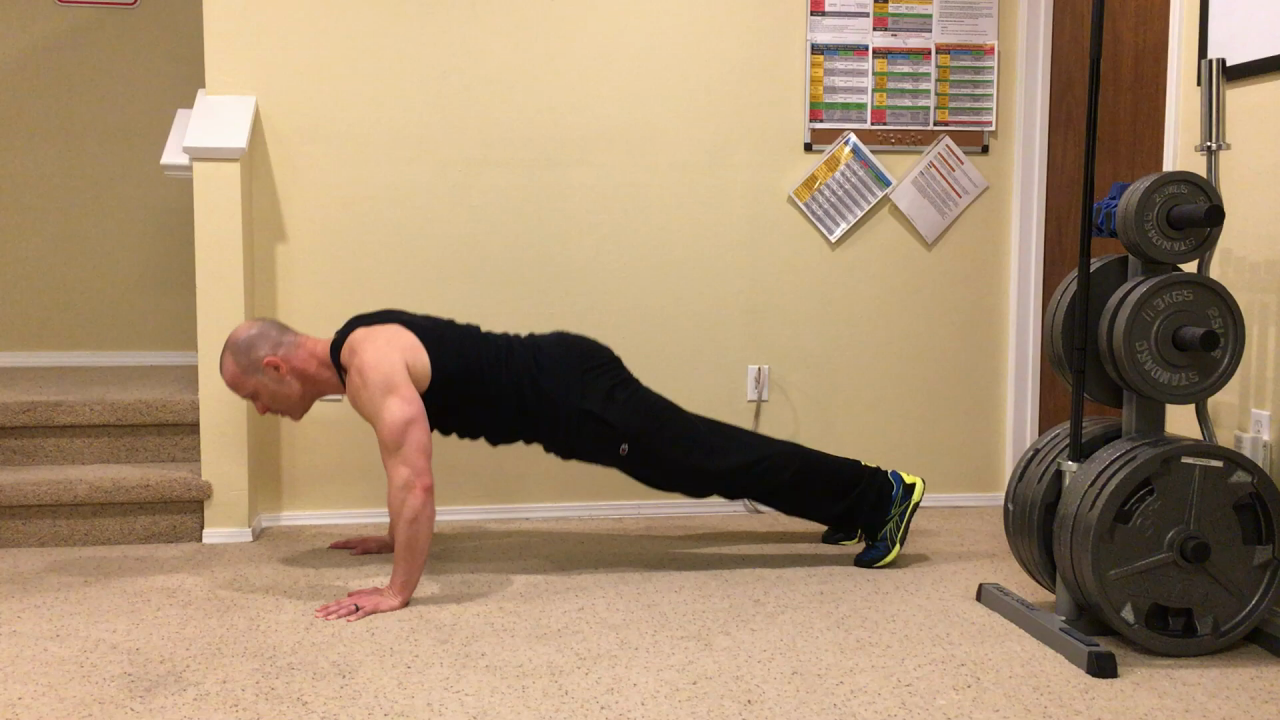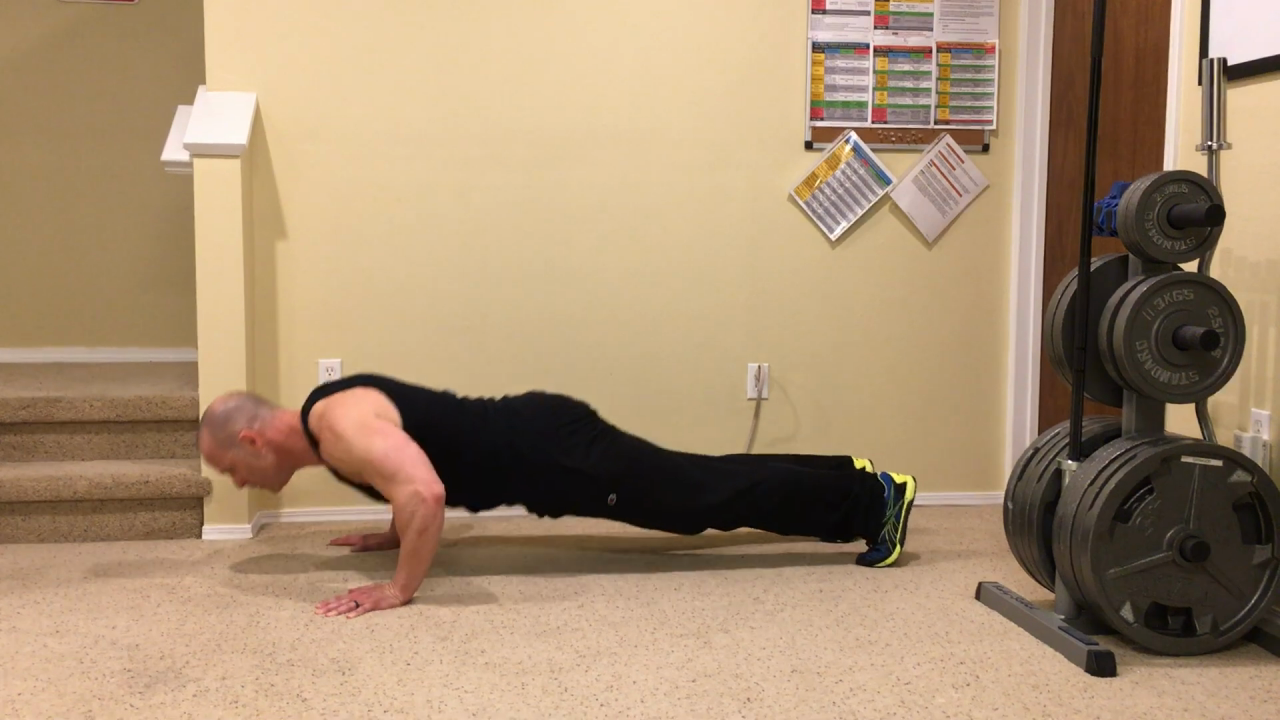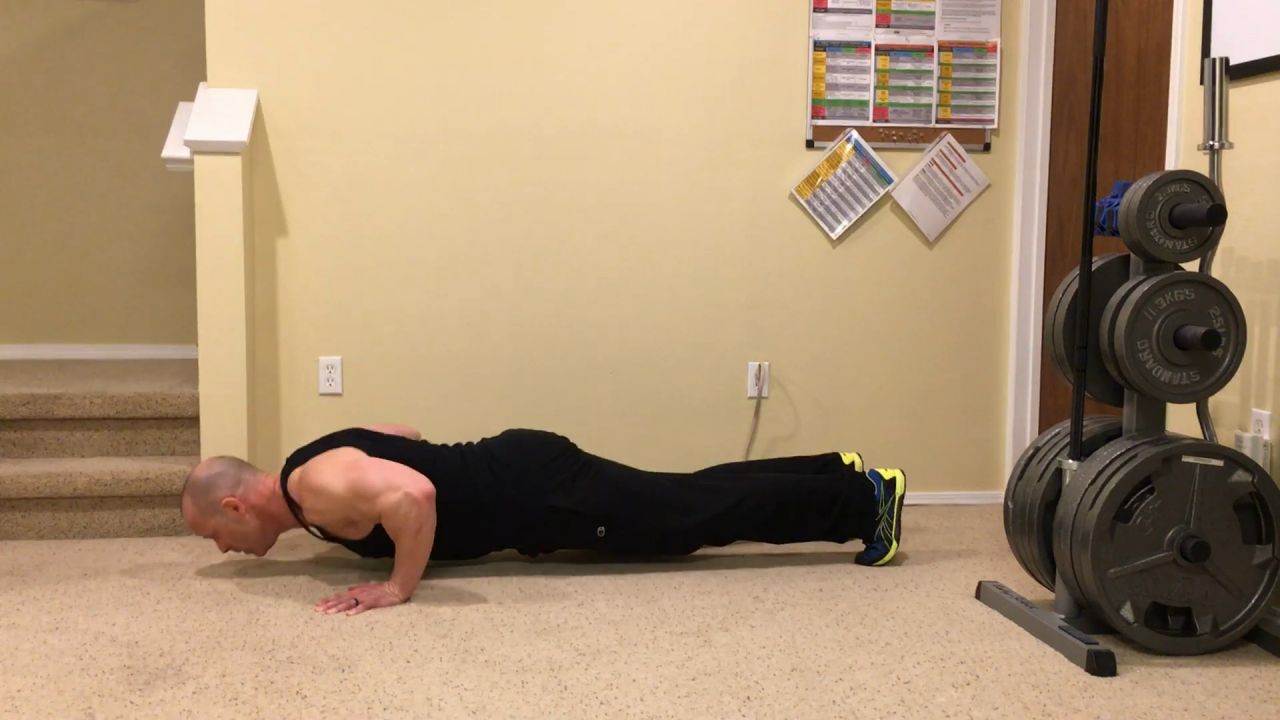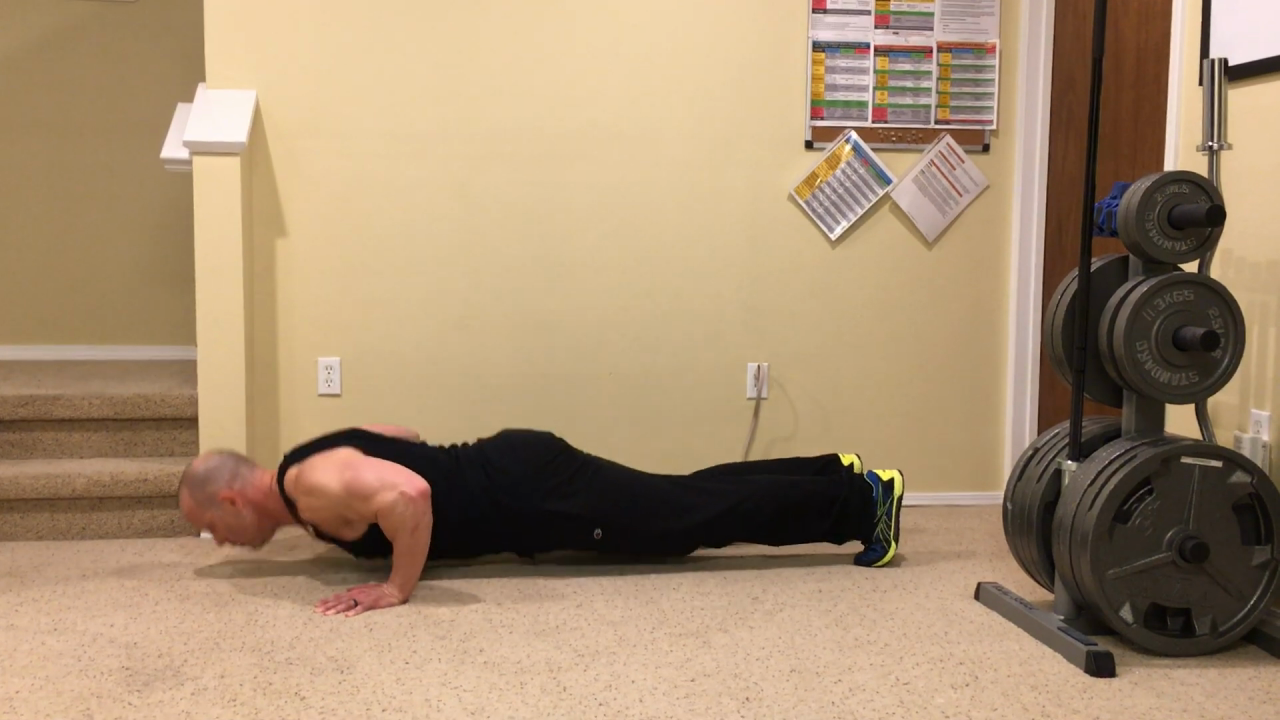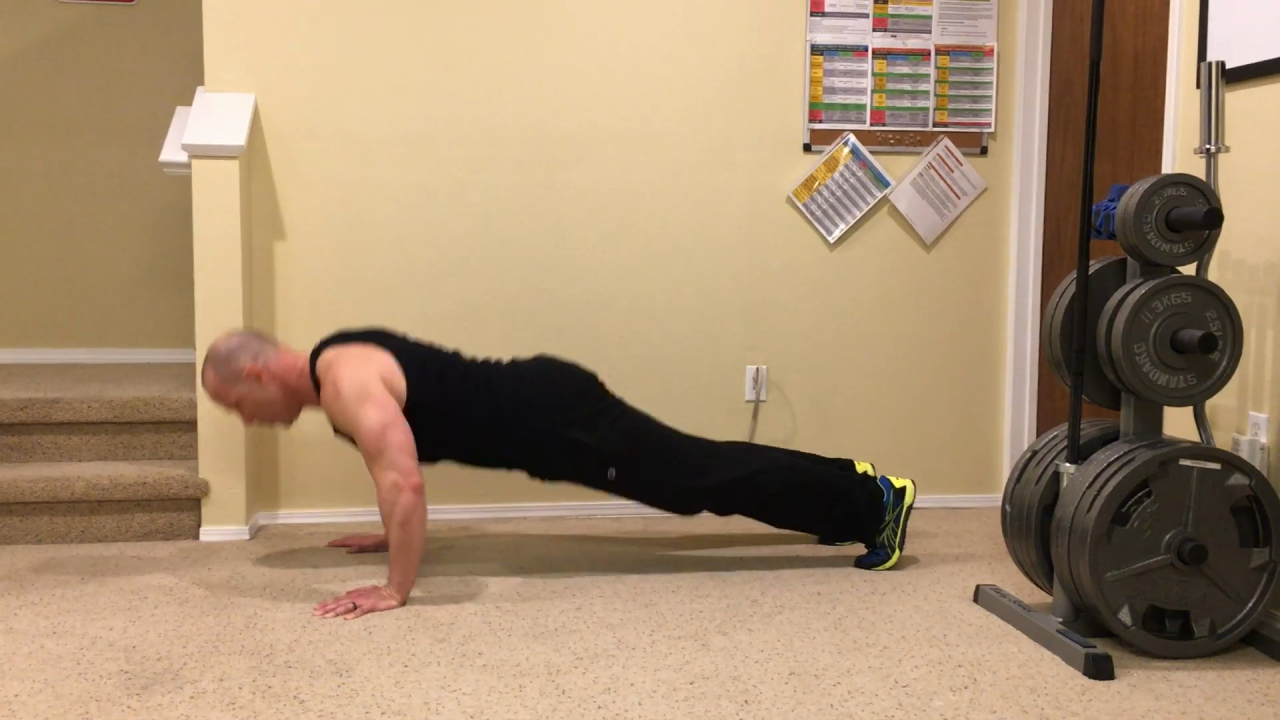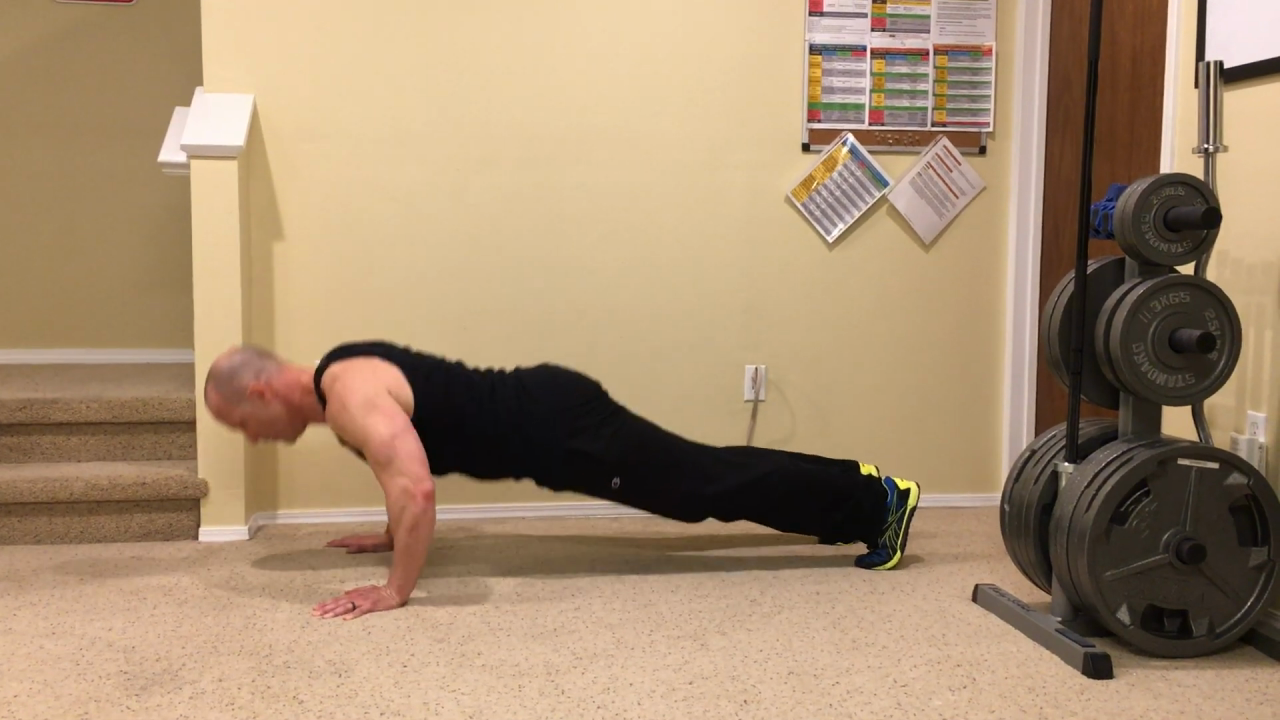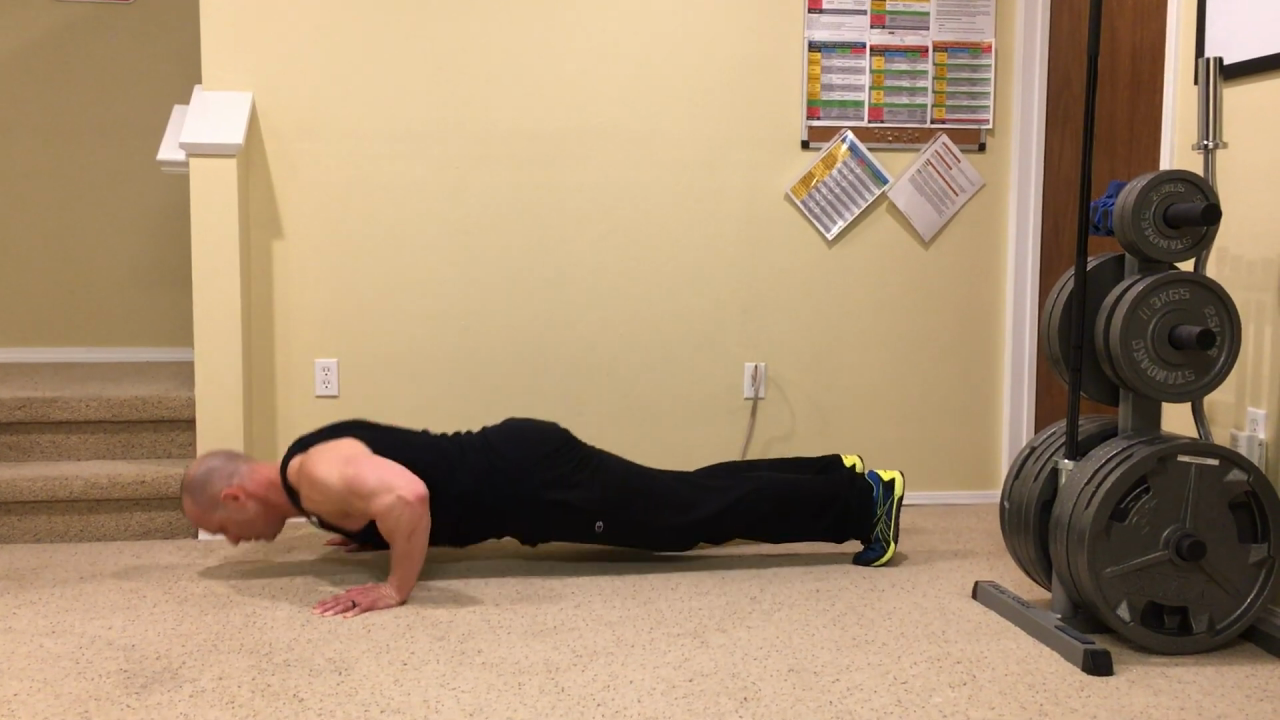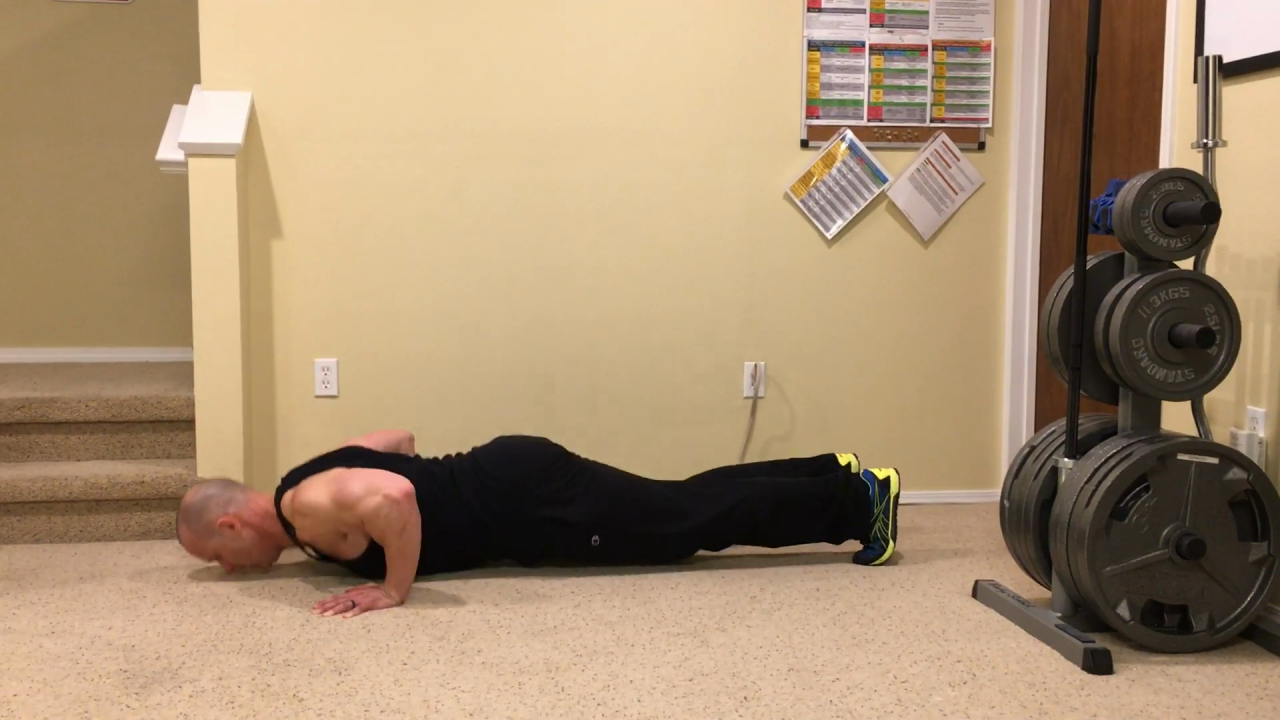
dt=0.3s
person 1, frame 1
left shoulder: (368, 364)
right shoulder: (355, 353)
left elbow: (414, 480)
right elbow: (412, 459)
left wrist: (398, 591)
right wrist: (395, 535)
left hip: (571, 391)
right hip: (553, 384)
left knee: (720, 465)
right knee: (711, 463)
left ankle: (881, 493)
right ankle: (860, 489)
person 1, frame 2
left shoulder: (337, 427)
right shoulder: (334, 412)
left elbow: (426, 493)
left wrist: (399, 588)
right wrist: (393, 535)
left hip: (551, 454)
right hip: (533, 433)
left knee: (711, 498)
right knee: (705, 484)
left ankle: (874, 498)
right ankle: (851, 480)
person 1, frame 3
left shoulder: (314, 493)
right shoulder: (316, 469)
left elbow: (417, 493)
right elbow: (407, 437)
left wrist: (398, 586)
right wrist: (380, 536)
left hip: (532, 494)
right hip: (517, 468)
left knee: (703, 514)
right knee: (693, 495)
left ankle: (865, 496)
right ankle: (838, 474)
person 1, frame 4
left shoulder: (310, 491)
right shoulder: (311, 467)
left elbow: (410, 492)
left wrist: (397, 588)
right wrist: (372, 531)
left hip: (529, 496)
right hip: (515, 469)
left knee: (699, 514)
right knee: (689, 498)
left ankle: (862, 498)
right ankle: (838, 476)
person 1, frame 5
left shoulder: (343, 380)
right shoulder: (340, 362)
left elbow: (402, 481)
right elbow: (402, 463)
left wrist: (396, 591)
right wrist: (390, 534)
left hip: (554, 420)
right hip: (542, 405)
left knee: (713, 482)
right knee: (708, 470)
left ankle: (874, 505)
right ankle: (854, 485)
person 1, frame 6
left shoulder: (348, 394)
right shoulder: (344, 376)
left elbow: (415, 488)
right elbow: (410, 471)
left wrist: (396, 590)
right wrist: (395, 533)
left hip: (560, 431)
right hip: (544, 415)
left knee: (716, 488)
right knee: (713, 476)
left ankle: (876, 503)
right ankle: (858, 488)
person 1, frame 7
left shoulder: (313, 480)
right shoulder: (316, 460)
left elbow: (409, 496)
left wrist: (395, 588)
right wrist: (377, 536)
left hip: (531, 482)
right hip: (516, 460)
left knee: (699, 512)
right knee: (694, 494)
left ankle: (864, 498)
right ankle: (841, 476)
person 1, frame 8
left shoulder: (306, 508)
right shoulder: (314, 482)
left elbow: (394, 496)
right elbow: (401, 439)
left wrist: (393, 588)
left hip: (525, 503)
right hip: (509, 474)
left knee: (697, 521)
right knee: (687, 502)
left ankle: (857, 497)
right ankle: (837, 477)
